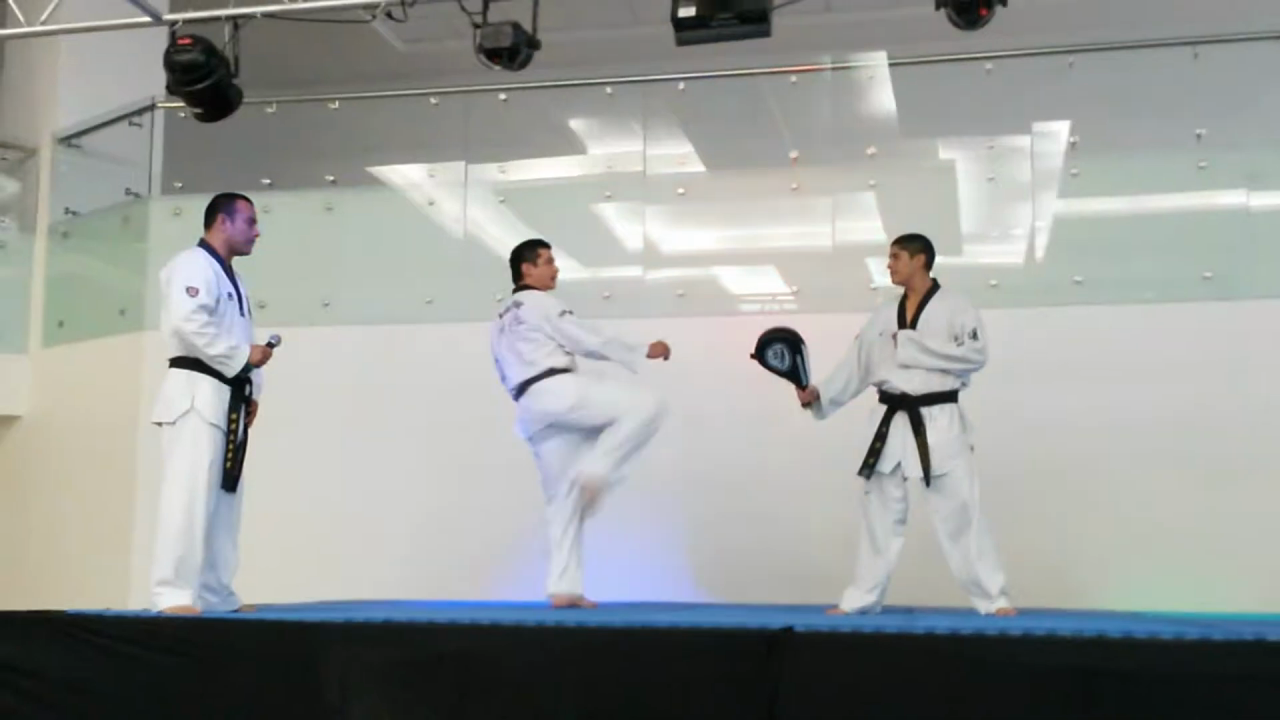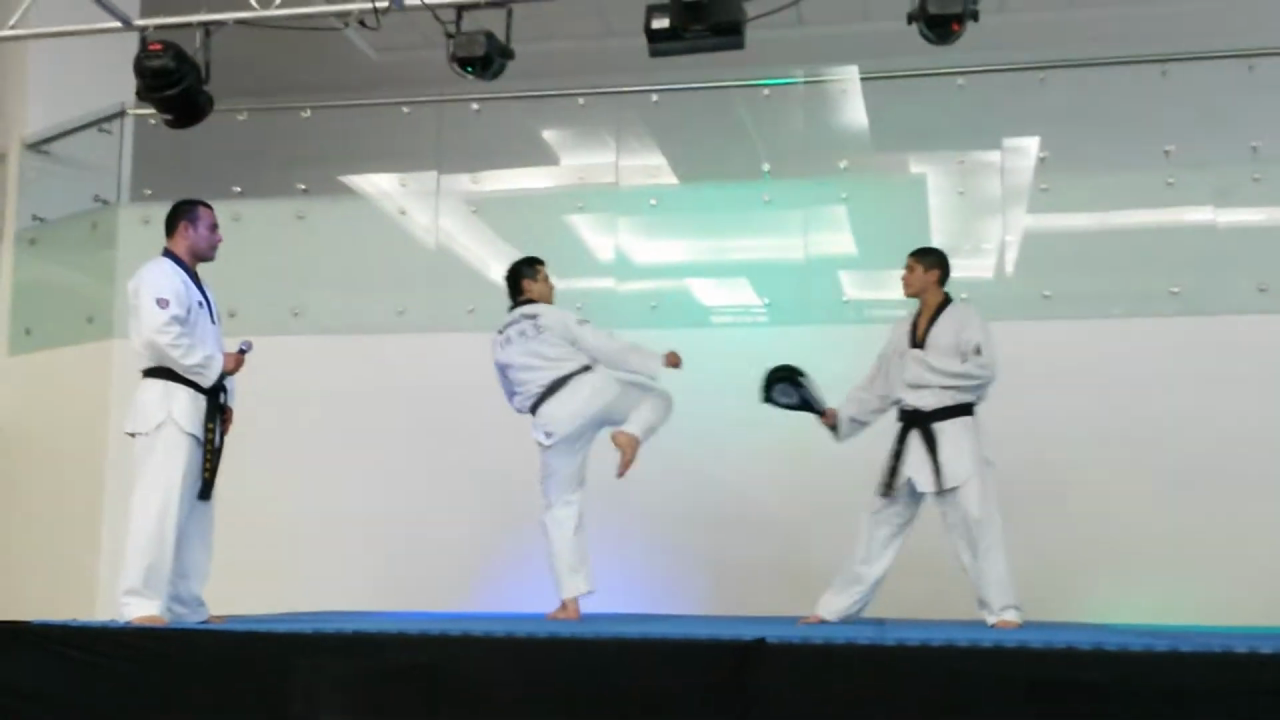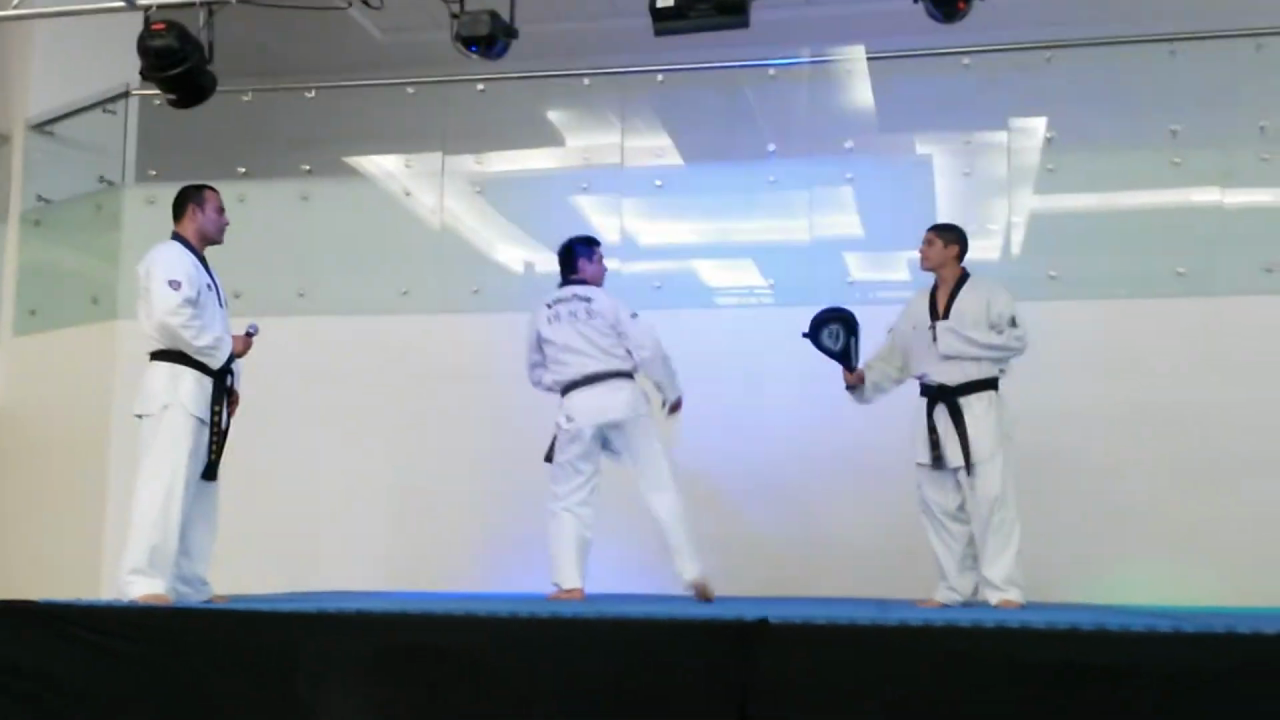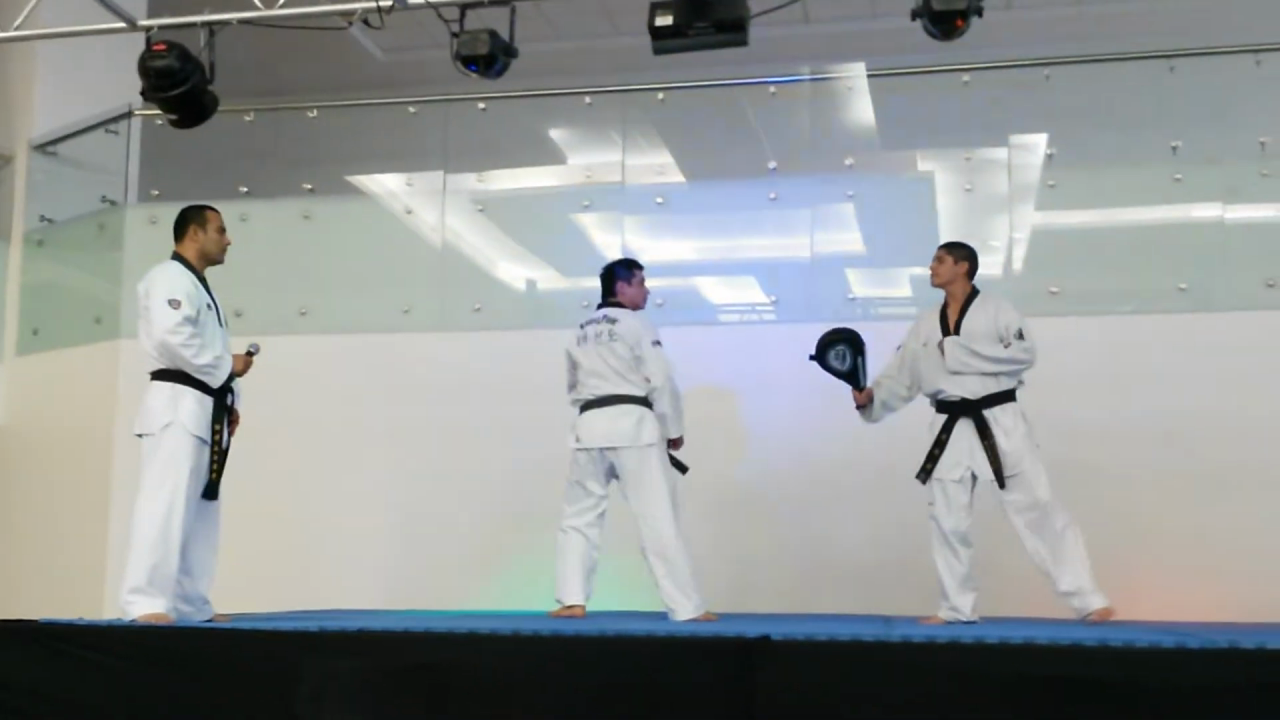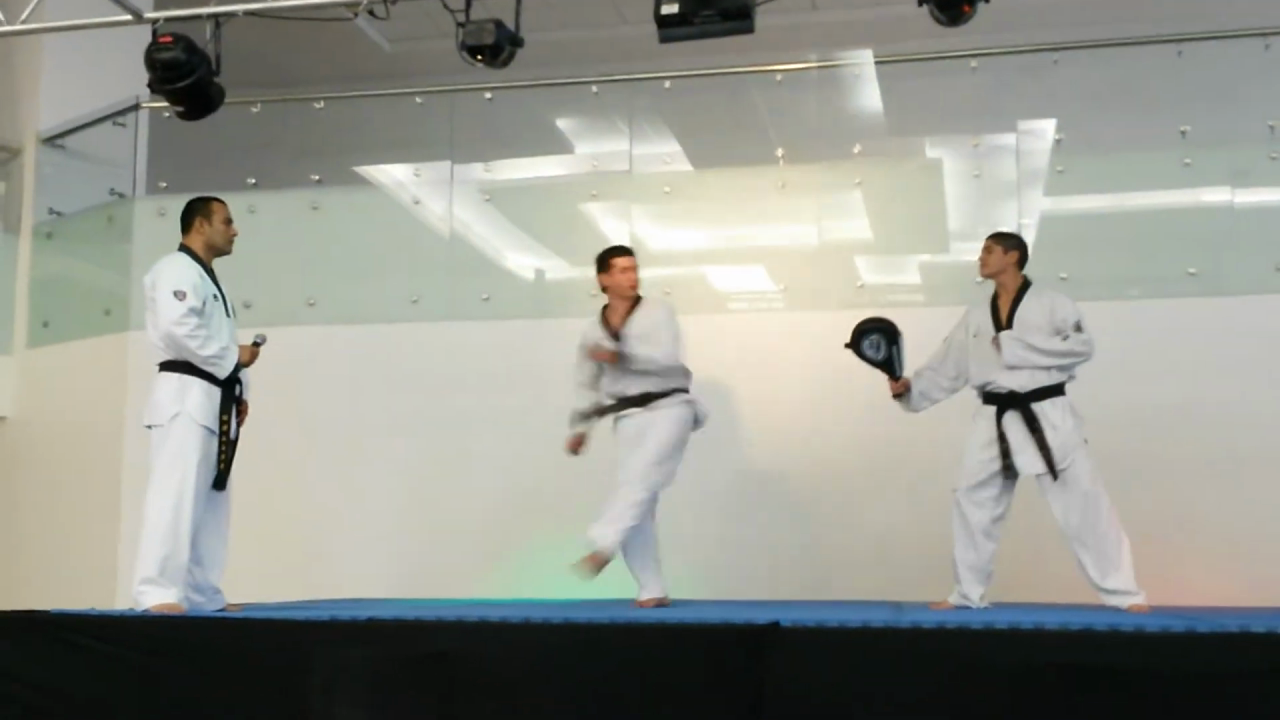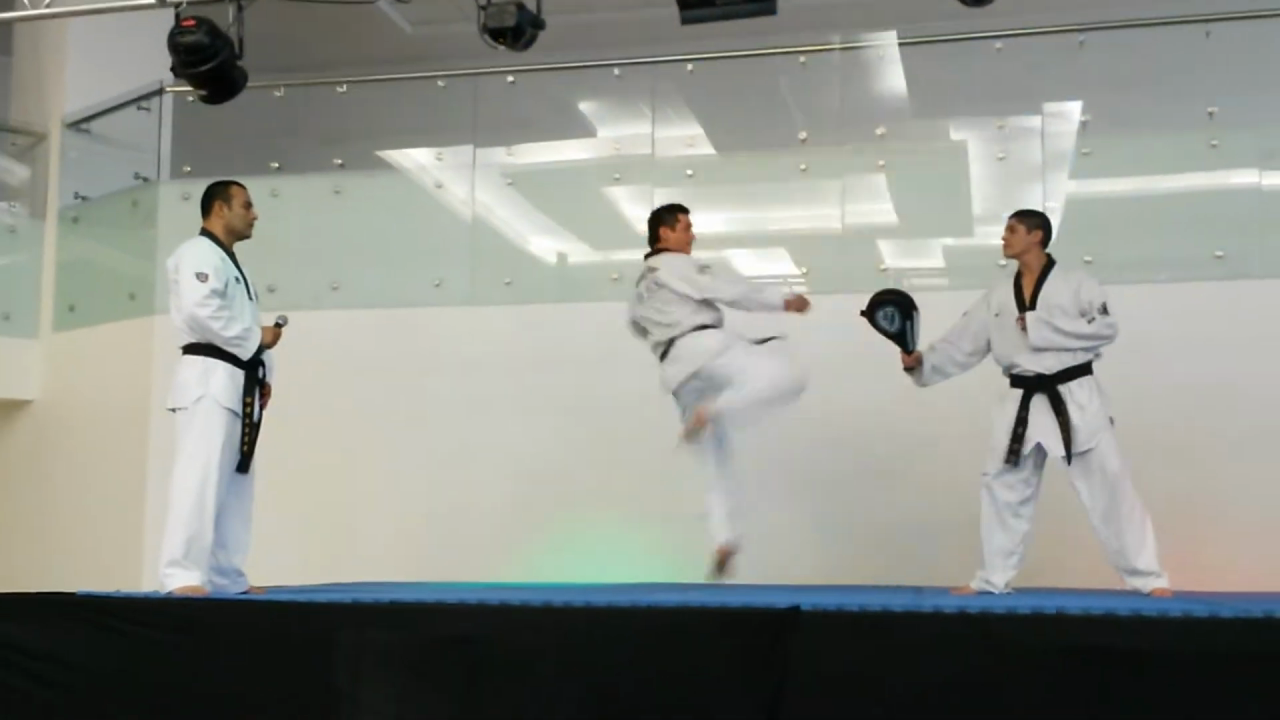
dt=0.4s
person 1, frame 1
left shoulder: (231, 279)
right shoulder: (192, 265)
right elbow: (187, 324)
left wrist: (250, 392)
right wrist: (243, 356)
left hip: (225, 400)
right hip: (196, 395)
left knee: (223, 497)
right knee: (189, 494)
left ankle: (216, 593)
right ankle: (173, 593)
person 1, frame 2
left shoulder: (195, 285)
right shoulder: (159, 275)
right elbow: (161, 336)
left wrist: (223, 399)
right wrist: (218, 365)
left hip: (197, 409)
right hip: (170, 405)
left knee: (194, 507)
right knee: (161, 502)
left ankle: (184, 605)
right ankle: (141, 603)
person 1, frame 3
left shoulder: (200, 268)
right shoulder: (170, 258)
right elbow: (171, 318)
left wrist: (228, 382)
right wrist: (227, 347)
left hip: (202, 390)
right hip: (177, 386)
left knee: (199, 488)
right knee: (166, 483)
left ankle: (188, 584)
right ankle: (144, 582)
person 1, frame 4
left shoulder: (199, 288)
right shoulder: (170, 278)
right elbow: (171, 337)
left wrist: (228, 401)
right wrist: (228, 367)
left hip: (203, 409)
right hip: (177, 406)
left knee: (201, 508)
right knee: (166, 502)
left ankle: (190, 604)
right ankle: (145, 602)
person 1, frame 5
left shoulder: (208, 280)
right shoulder: (177, 269)
right elbow: (177, 329)
left wrist: (237, 391)
right wrist: (234, 357)
left hip: (212, 400)
right hip: (185, 396)
left knee: (211, 498)
right knee: (176, 494)
left ankle: (202, 593)
right ankle: (157, 592)
person 1, frame 6
left shoulder: (231, 263)
right shoulder: (198, 253)
right elbow: (200, 311)
left wrist: (261, 375)
right wrist: (257, 339)
left hip: (236, 383)
right hip: (209, 379)
left knee: (235, 482)
right knee: (200, 476)
left ankle: (225, 576)
right ankle: (182, 574)
person 2, frame 1
left shoulder: (954, 306)
right shoulder: (884, 315)
left elbow: (976, 354)
right elbow: (856, 365)
left wrist: (914, 348)
right wrist: (819, 394)
left hip: (937, 419)
right hip: (891, 421)
left knee: (958, 511)
right knee: (880, 511)
left ankle: (992, 598)
right ankle: (861, 599)
person 2, frame 2
left shoulder: (965, 319)
right shoulder: (904, 329)
left elbow: (982, 370)
right elbow: (877, 385)
left wrist: (922, 366)
right wrist: (840, 417)
left hip: (952, 434)
right hip: (911, 436)
left knee: (976, 521)
right knee: (883, 523)
left ankle: (1001, 609)
right ankle: (837, 606)
person 2, frame 3
left shoulder: (987, 294)
right shoulder: (917, 306)
left elbow: (1014, 341)
right elbow: (893, 360)
left wrist: (953, 338)
right wrist: (862, 379)
left hip: (976, 407)
right hip: (933, 410)
left knee: (990, 497)
right knee: (939, 503)
left ankle: (1002, 589)
right ankle: (956, 589)
person 2, frame 4
left shoulder: (997, 309)
right shoulder: (925, 326)
left elbow: (1024, 354)
right elbow: (900, 378)
left wrist: (959, 352)
right wrist: (871, 397)
left hip: (999, 420)
right hip: (951, 428)
left knee: (1038, 506)
right knee: (948, 518)
left ankle: (1085, 598)
right ankle: (956, 607)
person 2, frame 5
left shoulder: (1051, 302)
right shoulder: (975, 317)
left elbow: (1081, 346)
right elbow: (945, 370)
left wrist: (1014, 345)
right wrist: (909, 388)
left hip: (1047, 415)
right hip: (996, 419)
left knee: (1084, 504)
right knee: (971, 502)
left ankle: (1124, 593)
right ankle: (968, 593)
person 2, frame 6
left shoulder: (1075, 282)
right shoulder: (997, 296)
left elbow: (1106, 329)
right elbow: (962, 345)
left wrist: (1040, 326)
right wrist: (921, 362)
left hip: (1073, 396)
right hip: (1023, 401)
left knee: (1109, 485)
right knee: (1002, 486)
left ankle: (1148, 577)
right ankle: (992, 579)
person 3, frame 1
left shoulder: (502, 321)
right shoulder: (539, 302)
left elbow: (511, 377)
right elbow: (586, 339)
right wrist: (643, 351)
left hip: (533, 410)
right hip: (557, 393)
left knee: (564, 497)
right knee: (645, 406)
left ankle: (564, 589)
right ankle: (595, 474)
person 3, frame 2
left shoulder: (501, 341)
right shoulder: (552, 315)
left elbow: (516, 398)
right elbow: (603, 345)
right wrist: (658, 360)
left hip: (554, 418)
right hip: (592, 390)
left knee: (561, 508)
right knee: (654, 400)
left ankle: (569, 601)
right ankle: (630, 435)
person 3, frame 3
left shoulder: (542, 314)
right shoulder: (605, 301)
left elbow: (537, 374)
right elbow: (649, 350)
right wrist: (672, 392)
left hip: (578, 407)
right hip: (623, 398)
left knee: (569, 499)
right knee: (660, 487)
left ankle: (569, 583)
right ankle: (691, 573)
person 3, frame 4
left shoulder: (581, 334)
right shoulder: (637, 325)
left elbow: (575, 391)
right elbow: (661, 382)
right wrist: (674, 429)
left hip: (589, 427)
right hip: (634, 426)
left knee: (579, 519)
right knee: (658, 520)
left ankle: (572, 601)
right ankle: (686, 608)
person 3, frame 5
left shoulder: (658, 313)
right shoulder: (594, 330)
left elbow: (670, 357)
right elbow: (588, 385)
left wrist: (621, 356)
right wrist: (579, 427)
left hip: (668, 411)
right hip: (631, 419)
left knee: (639, 479)
right knee: (637, 503)
left ankle: (604, 545)
right ankle: (651, 589)
person 3, frame 6
left shoulder: (644, 284)
right shoulder: (673, 266)
left elbow: (638, 326)
right elbow: (726, 288)
right wrist: (783, 299)
left hip: (683, 369)
right hip: (702, 353)
left knee: (717, 454)
right knee: (785, 377)
left ankle: (724, 541)
right ankle: (713, 413)
